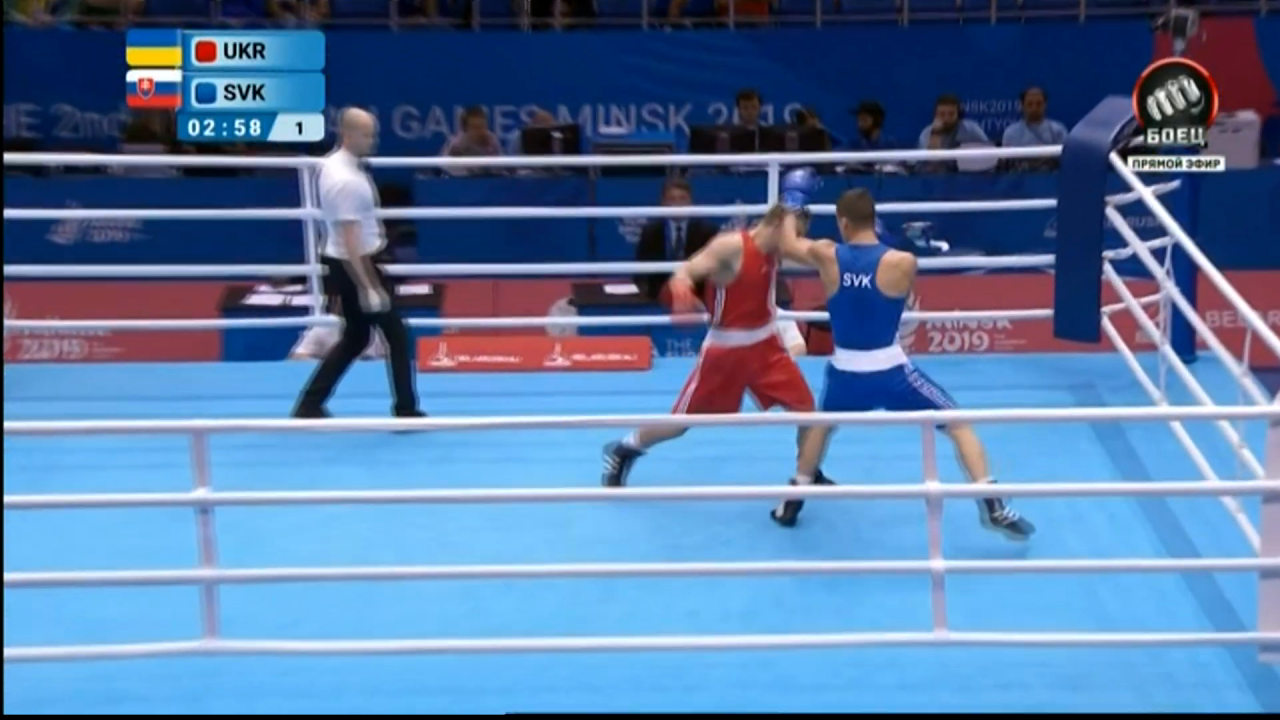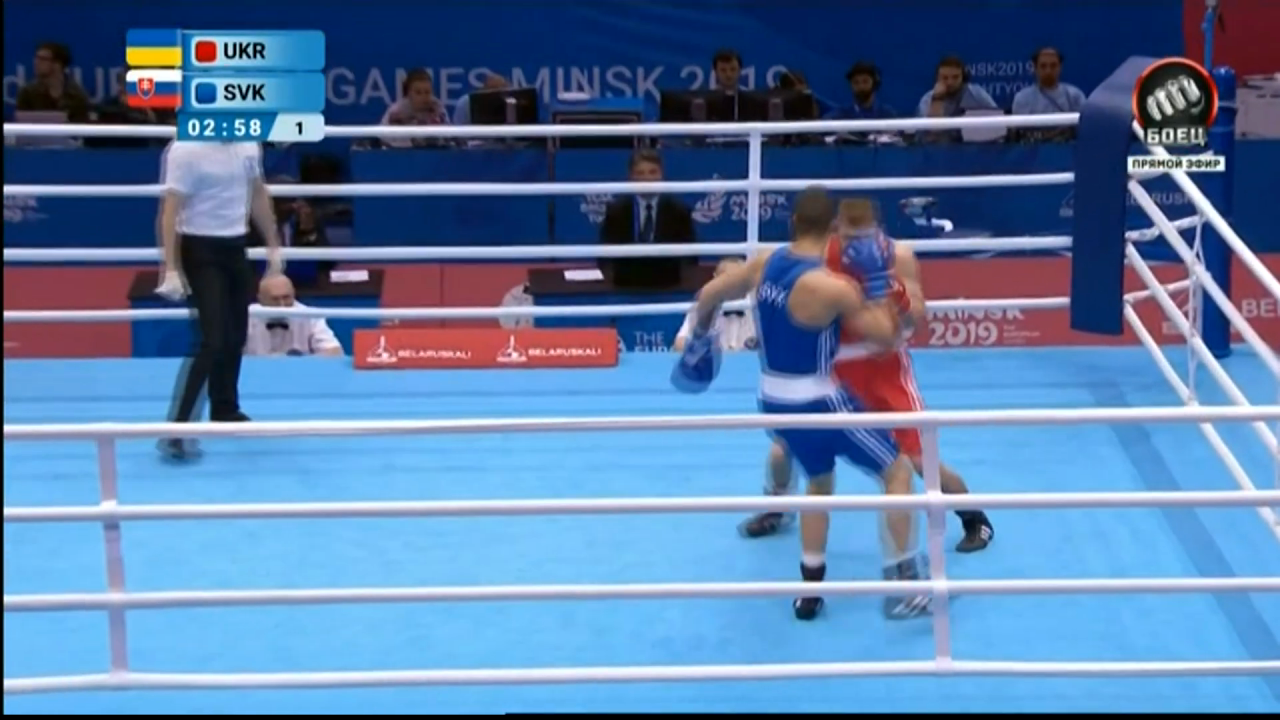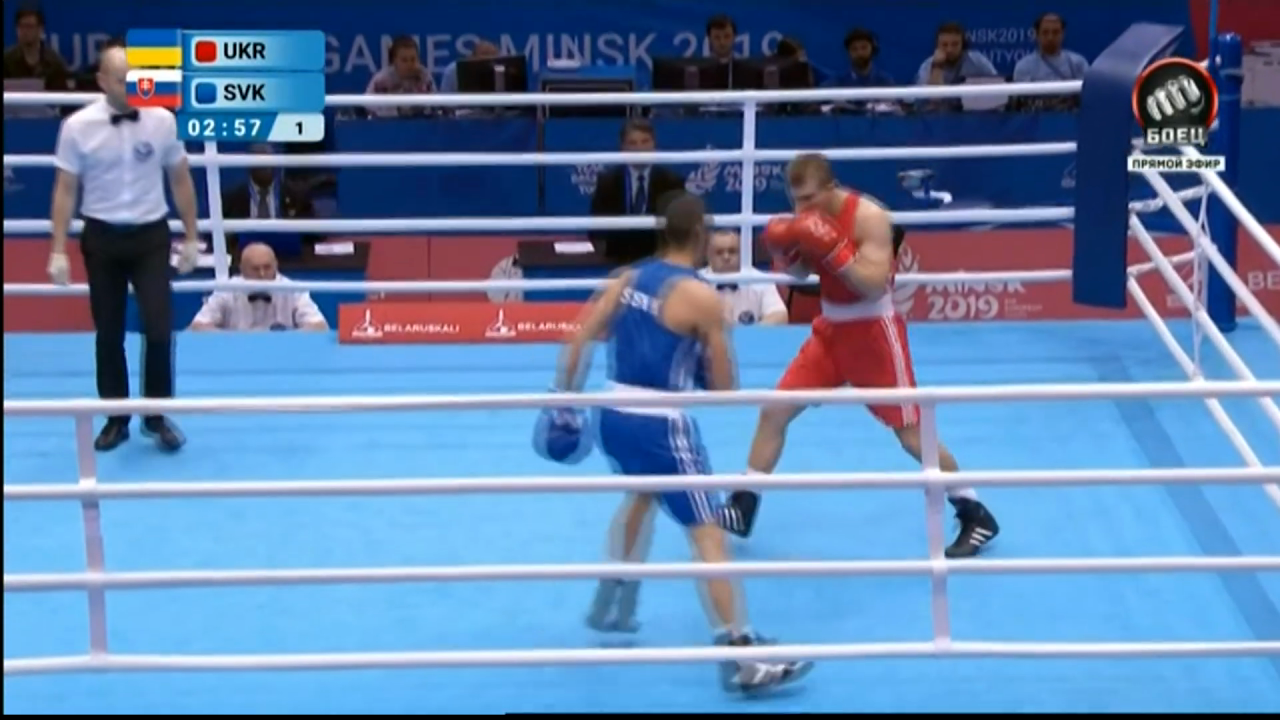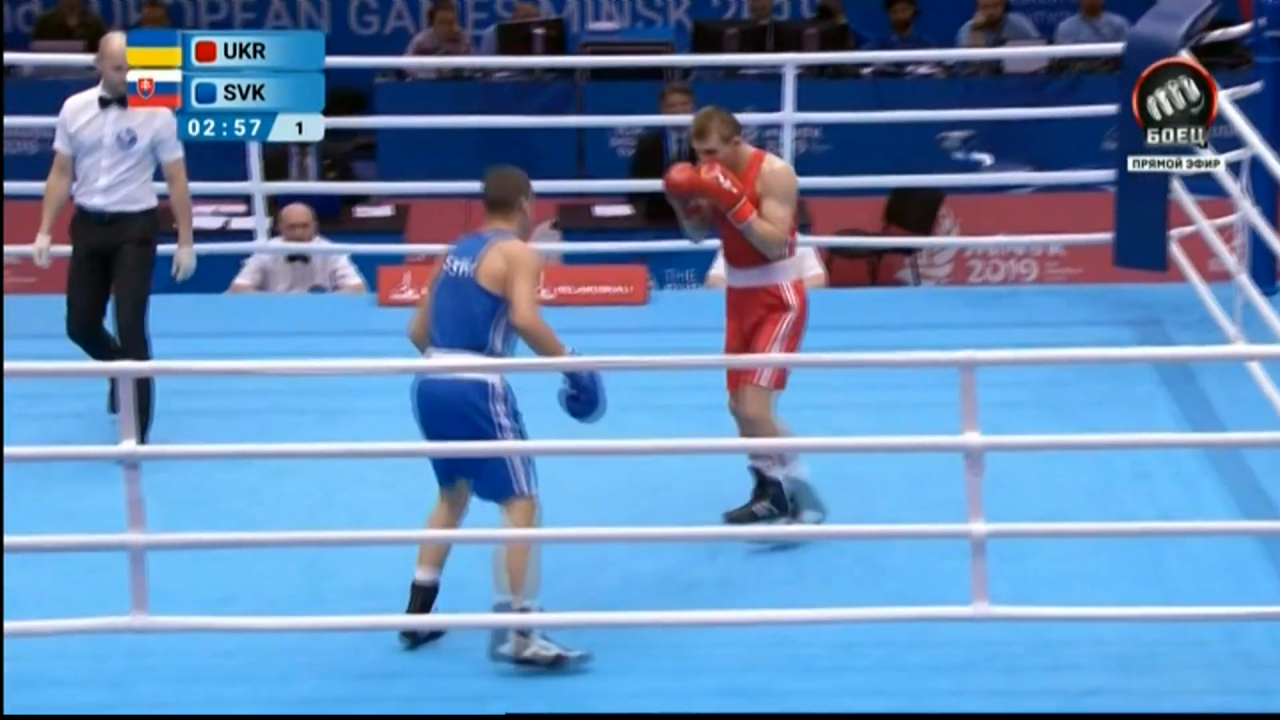
dt=0.4s
person 1, frame 1
left shoulder: (827, 255)
right shoulder: (902, 263)
left elbow: (789, 244)
left hip: (846, 373)
right hip: (891, 372)
left knee: (823, 425)
right knee: (959, 426)
left ankle: (792, 502)
right ankle: (991, 504)
person 1, frame 2
left shoulder: (766, 263)
right shoulder: (832, 287)
left elbow: (707, 295)
right elbow: (884, 338)
left wrist: (701, 336)
right wrist: (875, 293)
left hip: (774, 402)
right hip: (817, 405)
left knee: (820, 484)
right knee: (898, 472)
left ankle: (810, 590)
right ankle: (901, 580)
person 1, frame 3
left shoulder: (627, 279)
right shoulder: (701, 297)
left elbow: (578, 339)
right elbow: (724, 383)
left wrist: (562, 402)
right wrist: (701, 369)
left hip: (614, 418)
right hip: (658, 424)
left knee: (643, 495)
right knee: (707, 535)
left ankle: (614, 601)
right ankle: (738, 652)
person 1, frame 4
left shoulder: (455, 252)
right shoulder: (518, 253)
left elbow: (418, 331)
right elbow: (525, 320)
right wrist: (572, 366)
left hip: (432, 386)
right hip: (476, 390)
left knee: (453, 495)
right knee: (521, 507)
left ankle: (417, 611)
right ankle: (516, 629)
person 2, frame 1
left shoulder: (774, 250)
right shoulder: (731, 246)
right elbow: (685, 272)
right wrist: (682, 292)
left hip: (765, 345)
right hip: (726, 350)
left knee: (804, 407)
right knee: (679, 424)
left ankle: (808, 473)
right ankle: (623, 452)
person 2, frame 2
left shoulder: (898, 255)
left elbow: (916, 320)
left wrist: (894, 293)
left hip: (883, 365)
right hip: (836, 364)
left knee: (921, 461)
right knee: (782, 452)
left ankle: (974, 519)
right ankle: (776, 507)
person 2, frame 3
left shoulder: (869, 217)
right shoulder: (805, 211)
left elbow: (876, 287)
left wrist: (833, 250)
right wrist: (786, 250)
left hip: (873, 330)
right hip: (832, 326)
left knee: (912, 436)
right knee: (773, 411)
left ankle: (976, 516)
right ankle: (745, 506)
person 2, frame 4
left shoulder: (775, 173)
right shoulder: (710, 172)
left elbow: (774, 245)
right elbow: (695, 235)
left wrist: (734, 202)
right wrist: (686, 203)
left hip: (779, 299)
right hip: (741, 297)
left knee: (753, 406)
right knee: (739, 402)
left ankle: (797, 492)
right ankle: (770, 492)
person 3, frame 1
left shoulder: (334, 164)
right shoulder: (347, 180)
right elbow: (350, 240)
right wrist: (369, 287)
left hip: (343, 263)
right hip: (354, 266)
left knee: (356, 337)
right knee: (397, 335)
left ankle: (310, 403)
right ankle: (406, 410)
person 3, frame 2
left shoulder: (247, 142)
right shoulder: (188, 149)
left elbow: (258, 194)
right elbow: (170, 211)
left wrist: (273, 244)
right wrist: (171, 268)
left hip: (235, 247)
right hip: (201, 250)
left knee: (234, 338)
right knee: (213, 341)
left ankle: (225, 411)
right ankle: (180, 426)
person 3, frame 3
left shoulder: (163, 121)
right shoulder: (78, 127)
left elbow: (180, 181)
right elbow: (65, 190)
left wrist: (191, 238)
right wrist: (58, 250)
left hip: (150, 235)
right hip: (102, 237)
left knee: (159, 329)
right knee: (109, 333)
left ankle: (157, 413)
right ankle: (117, 417)
person 3, frame 4
left shoulder: (158, 115)
right shoulder: (74, 109)
left elbow: (176, 180)
right elbow: (61, 173)
left wrist: (185, 242)
right wrist: (45, 231)
left hip: (135, 228)
right hip: (88, 225)
left knee: (130, 325)
right knee: (80, 326)
left ankle: (137, 427)
